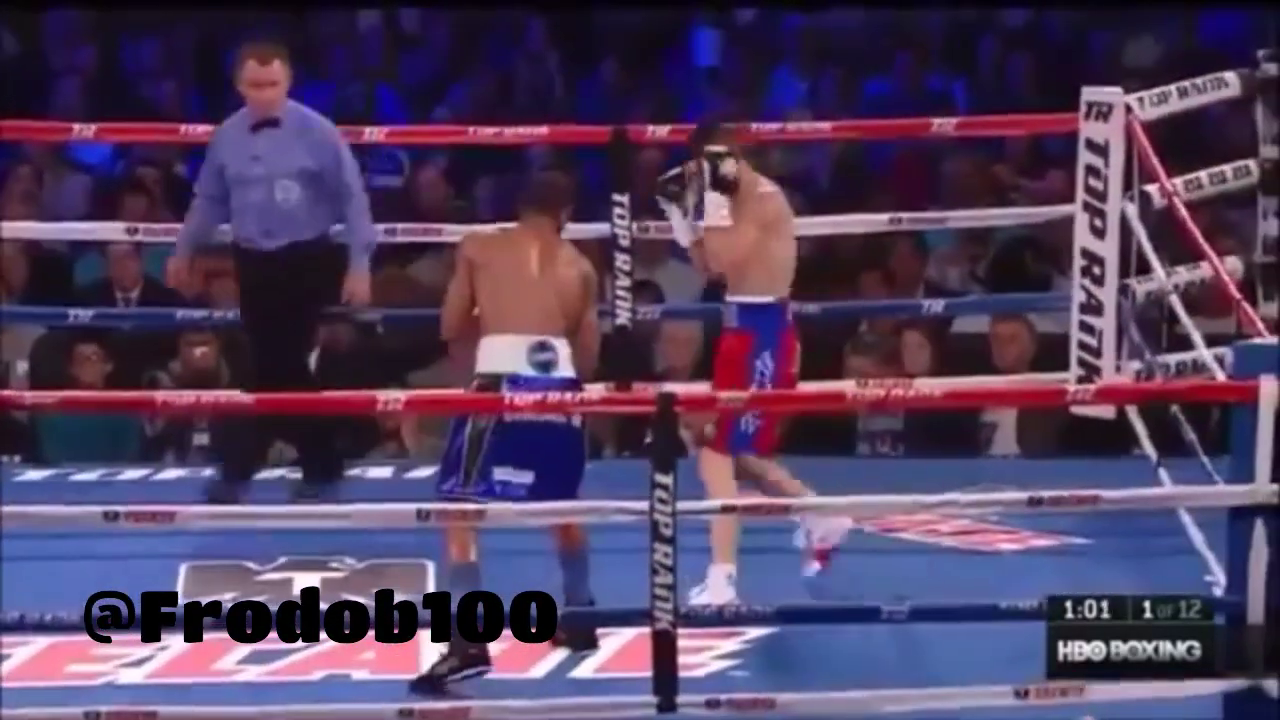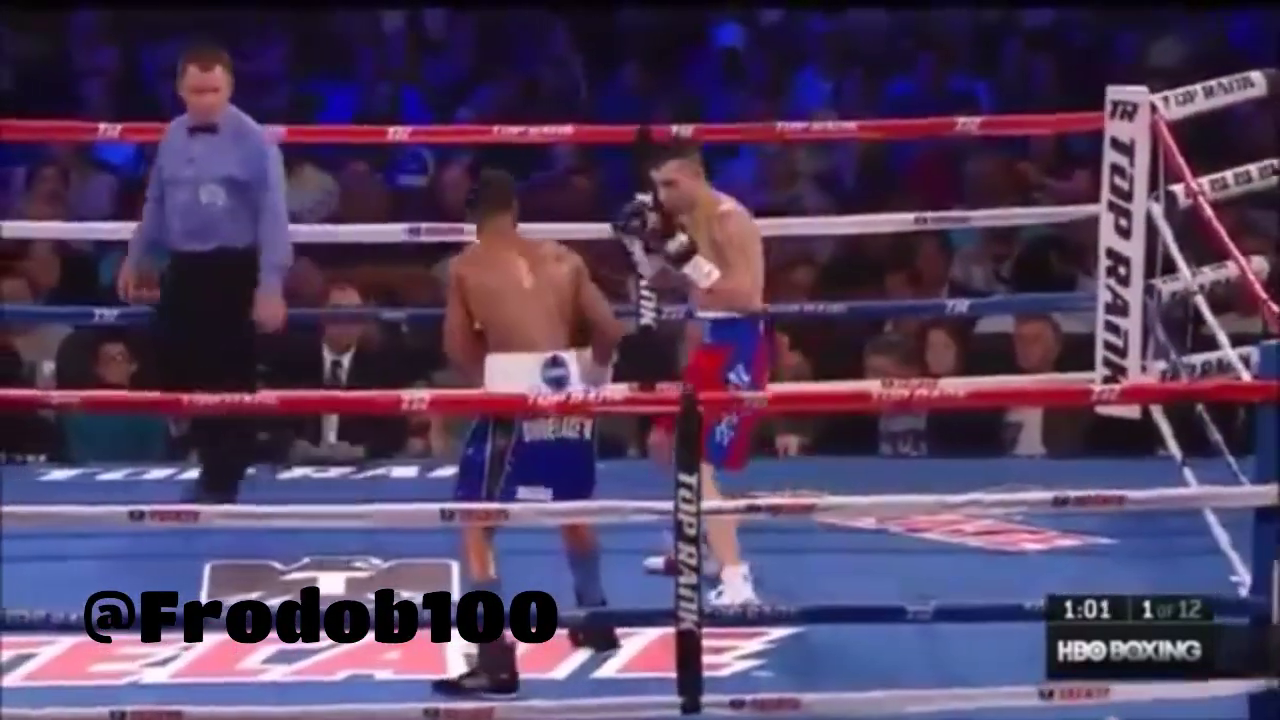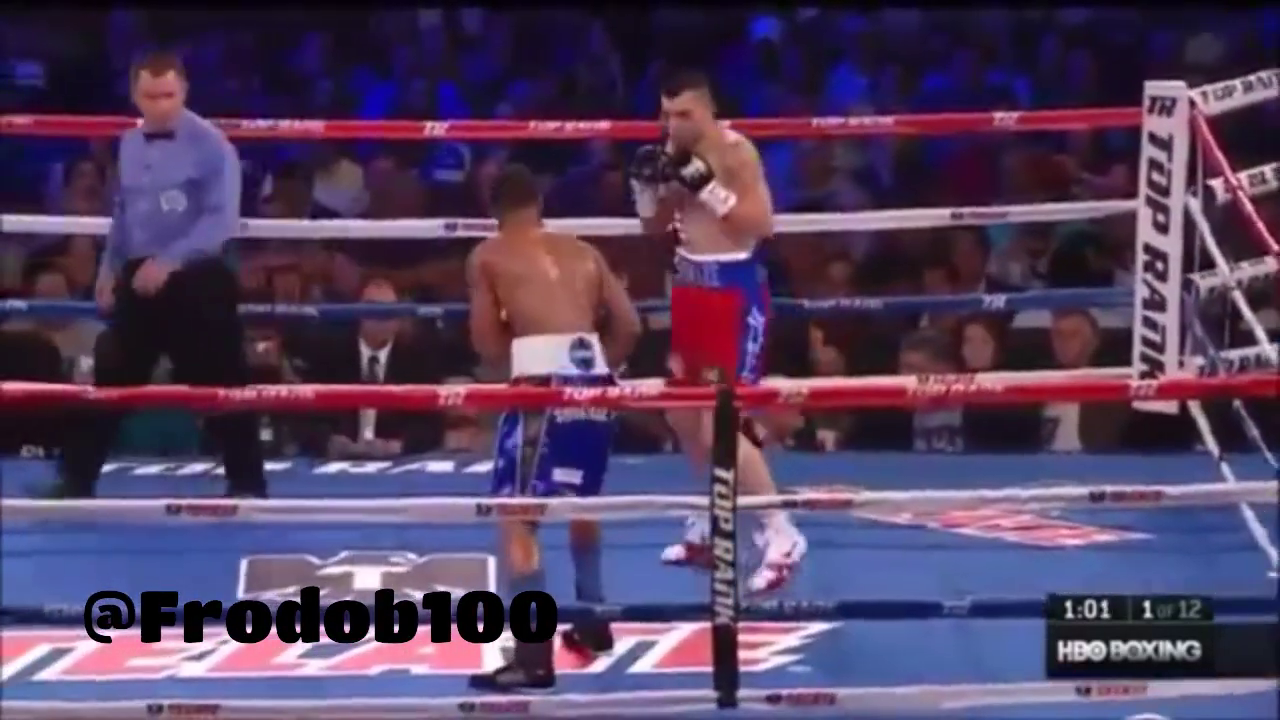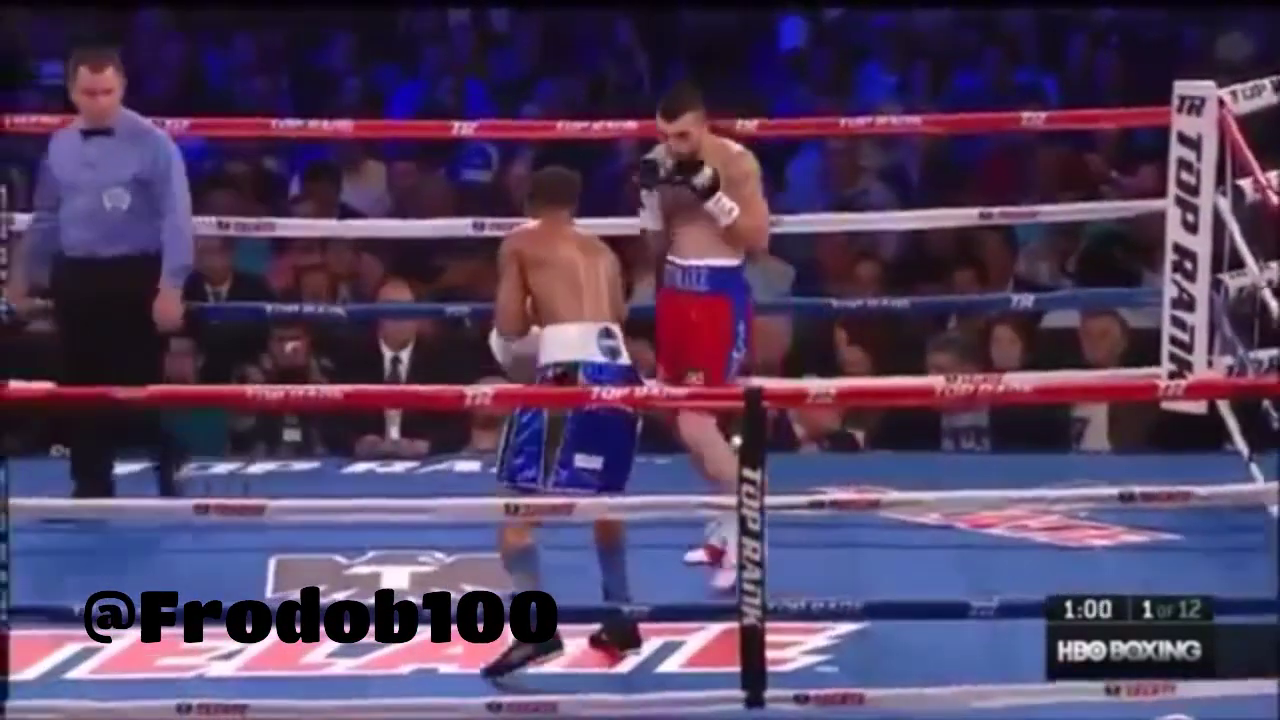
dt=0.3s
person 1, frame 1
left shoulder: (478, 248)
right shoulder: (580, 266)
left elbow: (453, 331)
right elbow: (588, 356)
left hip: (501, 382)
right hip: (559, 383)
right knee: (561, 504)
left ankle: (469, 643)
right ankle: (579, 621)
person 1, frame 2
left shoulder: (464, 266)
right shoulder: (563, 258)
left elbow: (458, 351)
right elbow: (609, 331)
right wrist: (592, 365)
left hip: (512, 399)
right hip: (568, 395)
left knee: (475, 525)
right knee: (572, 507)
left ankle: (497, 662)
right ankle: (596, 622)
person 1, frame 3
left shoulder: (487, 257)
right shoulder: (584, 251)
left elbow: (487, 344)
right elbow: (628, 330)
left hip: (541, 383)
right hip: (594, 380)
left knee: (516, 518)
right knee: (580, 499)
left ankle: (534, 658)
right ankle: (592, 621)
person 1, frame 4
left shoulder: (519, 244)
right shoulder: (604, 253)
left elbow: (509, 327)
left hip: (567, 372)
right hip: (618, 371)
left knee: (517, 499)
right knee: (603, 496)
right ankle: (620, 621)
person 2, frame 1
left shoulder: (764, 201)
right shoulder: (734, 198)
left elbow: (730, 265)
right elbow: (710, 267)
left wrist: (718, 196)
right wrist: (679, 211)
left hip: (760, 337)
right hip: (745, 331)
left knee: (714, 457)
right knee: (735, 451)
left ankle: (721, 584)
right ankle: (822, 520)
person 2, frame 2
left shoulder: (731, 221)
right shoulder: (684, 217)
left elbow: (748, 299)
left wrist: (688, 259)
right wrist: (640, 243)
left hip: (735, 350)
right hip: (710, 345)
left knee: (696, 466)
right knee: (664, 442)
left ankle: (736, 585)
person 2, frame 3
left shoulder: (737, 152)
right shoulder: (673, 152)
left elbow: (760, 224)
right elbow: (652, 221)
left wrist: (705, 184)
right wrist: (648, 182)
left hip: (733, 291)
right hip: (691, 284)
right knee: (683, 414)
left ankle: (780, 535)
right ankle: (709, 524)
person 2, frame 4
left shoulder: (737, 162)
right shoulder: (662, 162)
left elbow: (758, 239)
right elbow: (654, 242)
left wrist: (713, 194)
right wrist: (651, 195)
left hip: (721, 296)
right hip: (675, 292)
left knee: (696, 424)
right knee: (687, 418)
left ankle: (743, 531)
right ankle: (729, 524)
person 3, frame 1
left shoulder: (317, 133)
right shoulder: (228, 135)
left elbow: (352, 201)
right elbow: (208, 200)
left wrist: (357, 266)
right wrist: (184, 251)
left hip: (305, 262)
right hip: (254, 265)
left knee: (274, 372)
right knee: (284, 372)
left ankle: (235, 476)
right ankle: (321, 467)
person 3, frame 2
left shoulder: (252, 140)
right shoulder: (172, 137)
left elbow: (273, 217)
right elbow: (157, 204)
left wrist: (271, 286)
right wrist: (135, 258)
left hip: (233, 270)
right hip: (184, 268)
left knee: (225, 380)
right knee: (177, 377)
left ankle: (218, 485)
right ankle: (230, 464)
person 3, frame 3
left shoulder: (210, 146)
right shoulder: (130, 145)
left elbow: (219, 219)
left wrist: (169, 262)
right wrist: (109, 271)
left hip: (195, 279)
right hip: (135, 279)
left knee: (218, 383)
right knee: (111, 380)
left ankle: (247, 483)
right ankle: (76, 483)
person 3, frame 4
left shoulder: (152, 143)
right shoulder: (60, 144)
left elbow: (175, 218)
right elbow: (46, 216)
left wrist: (171, 286)
left hip: (130, 278)
right hip: (74, 278)
left knee: (126, 385)
right knee: (79, 389)
left ankle: (163, 465)
right ankle: (92, 488)
